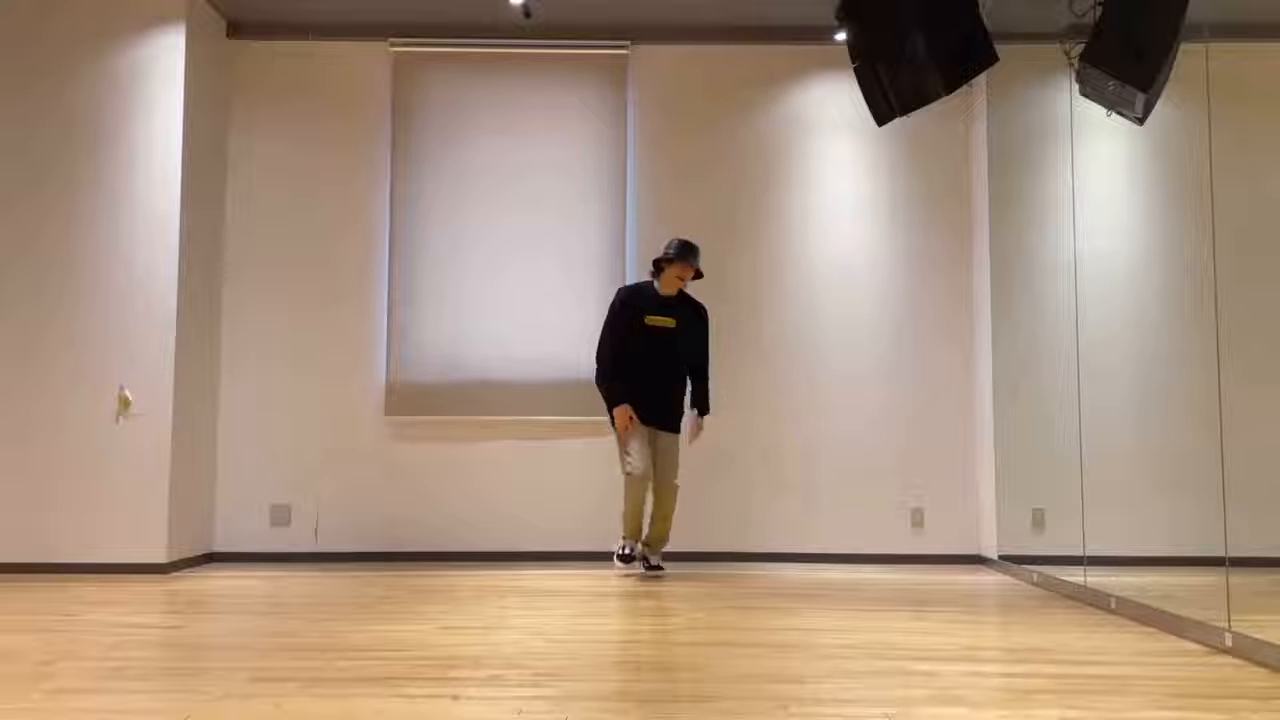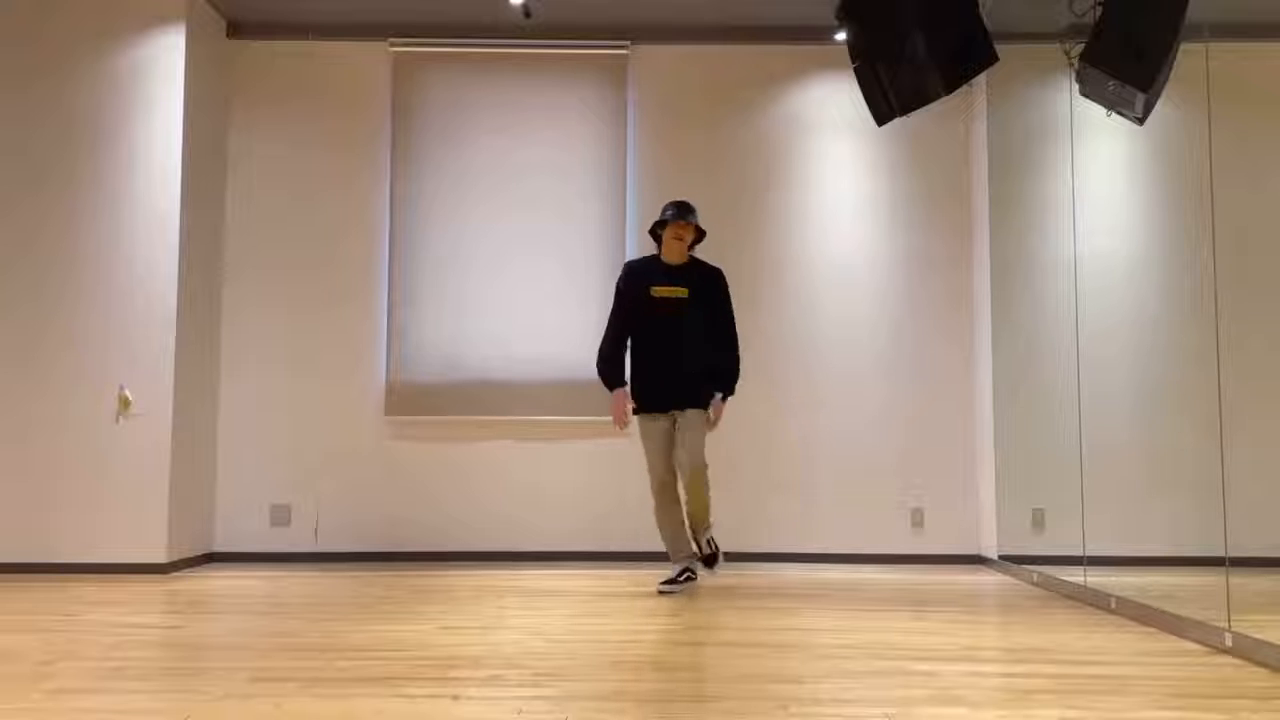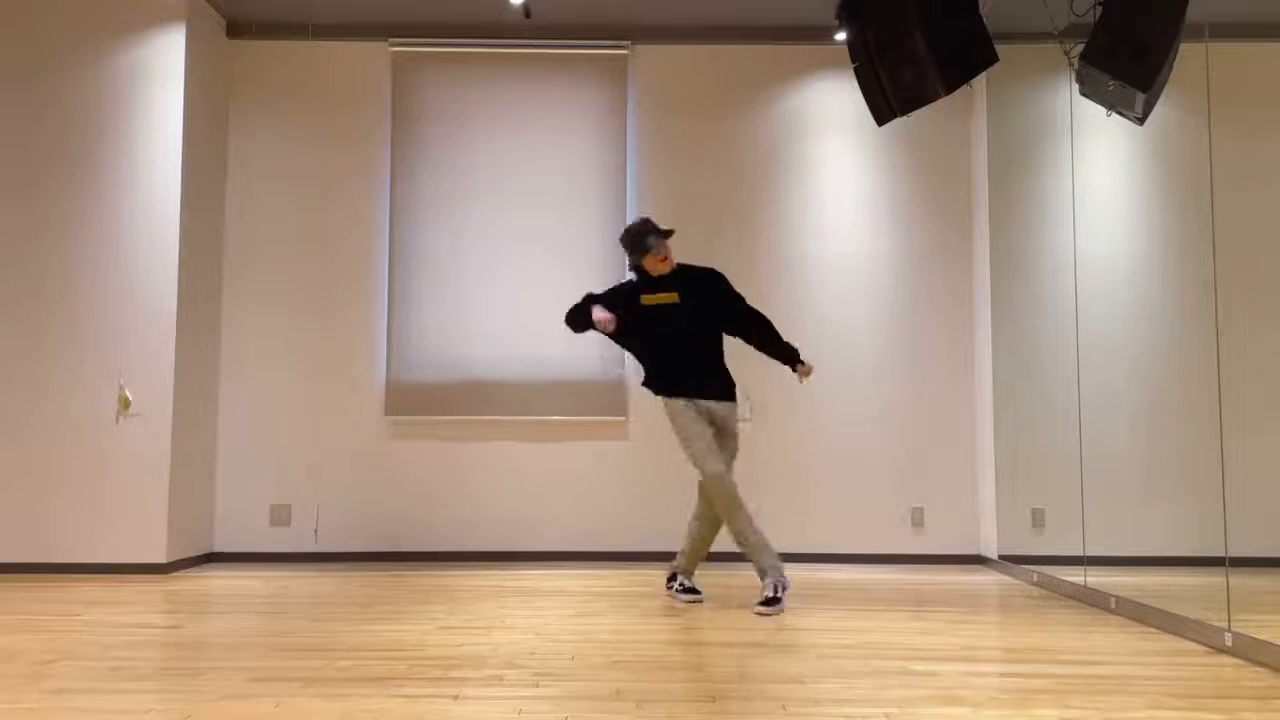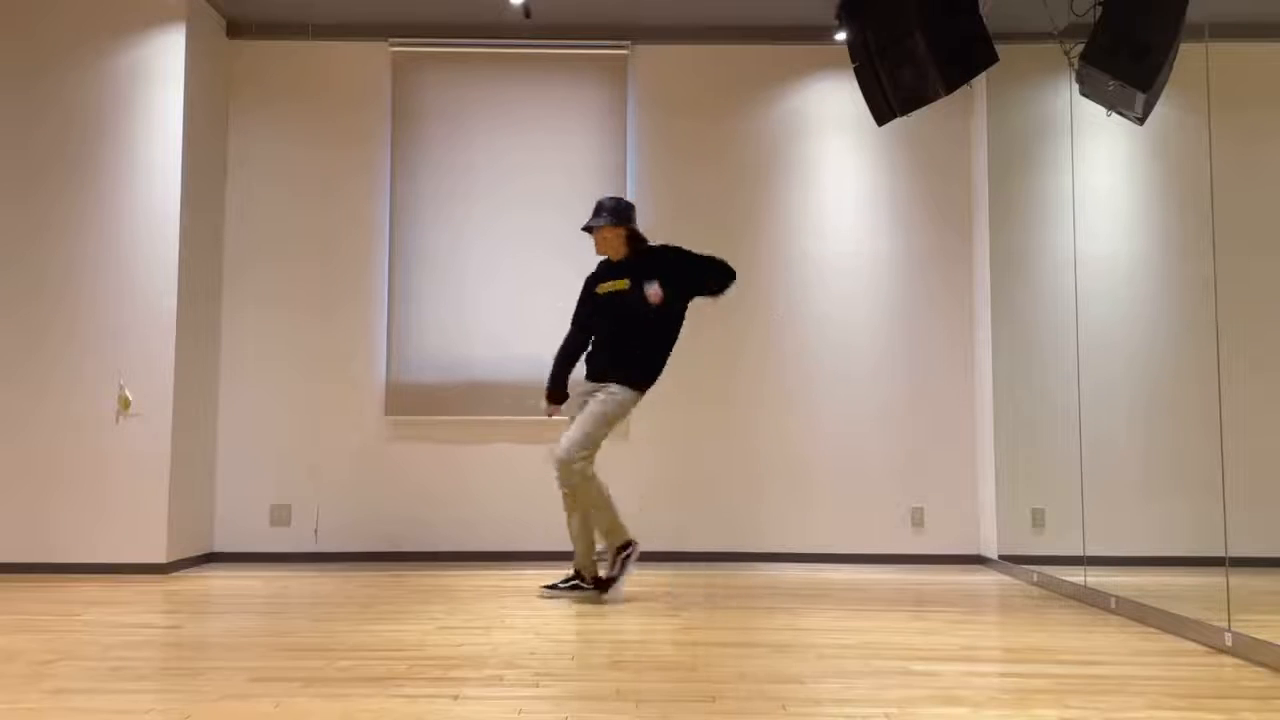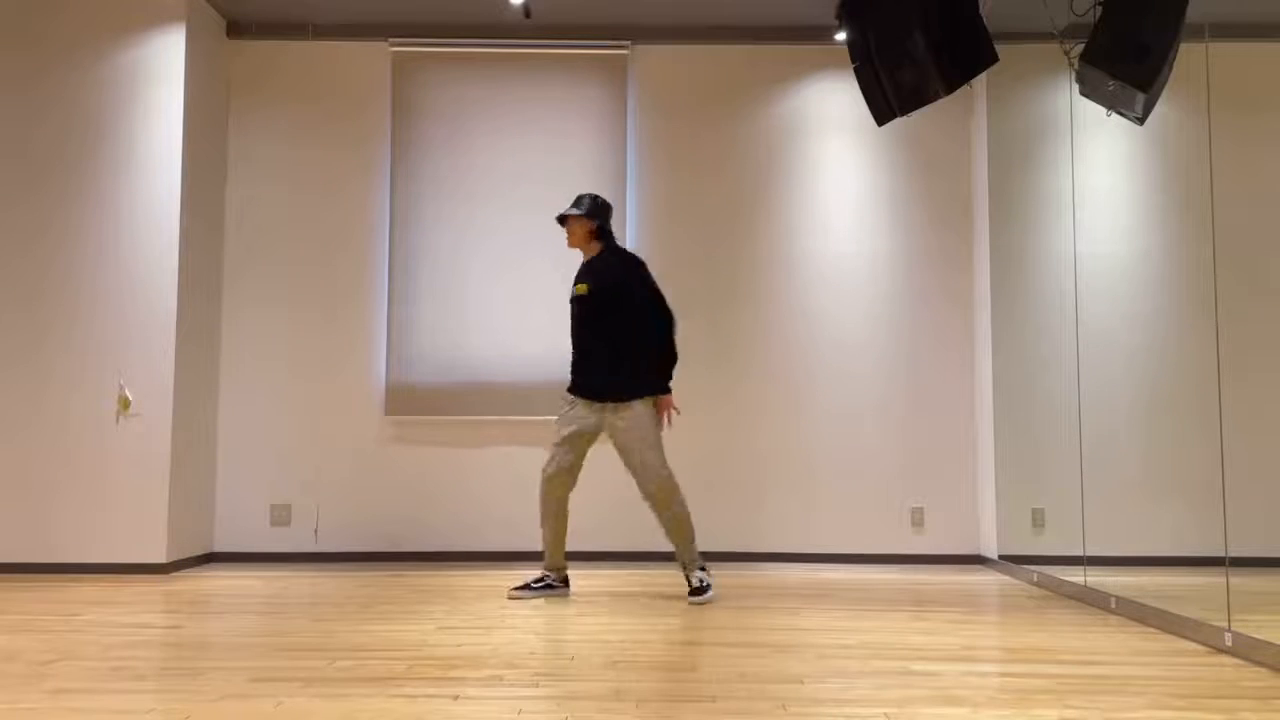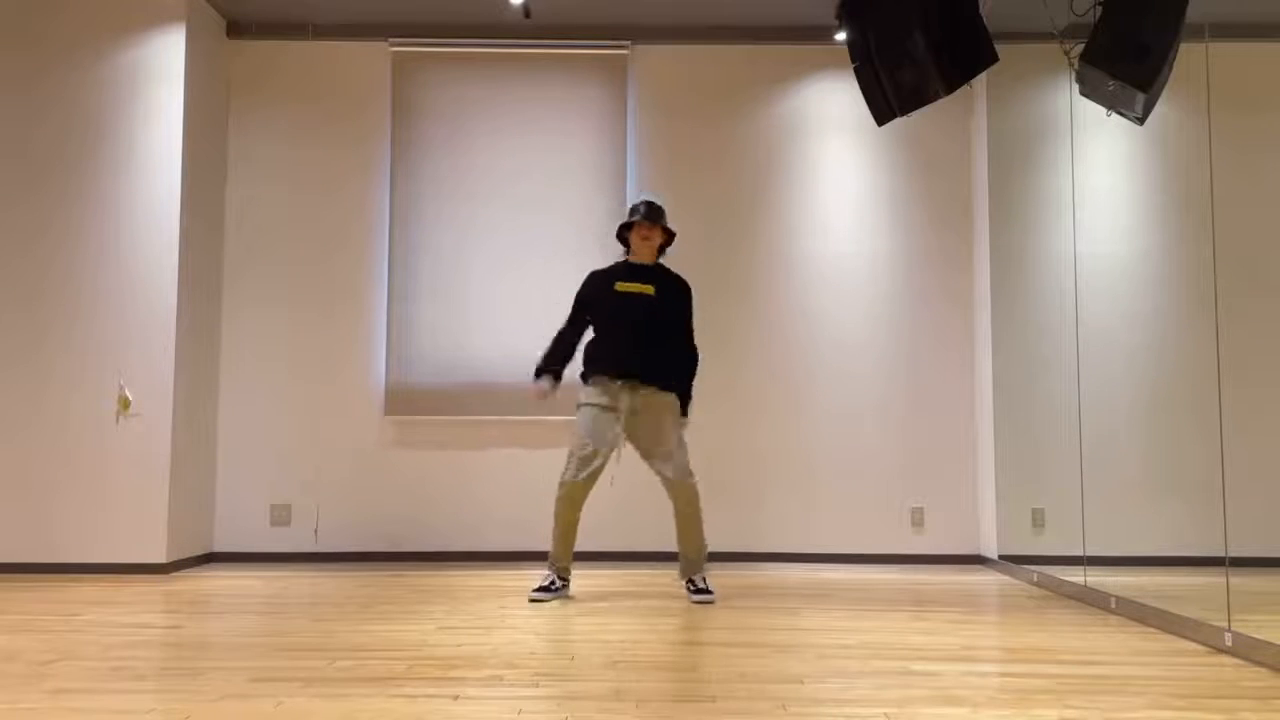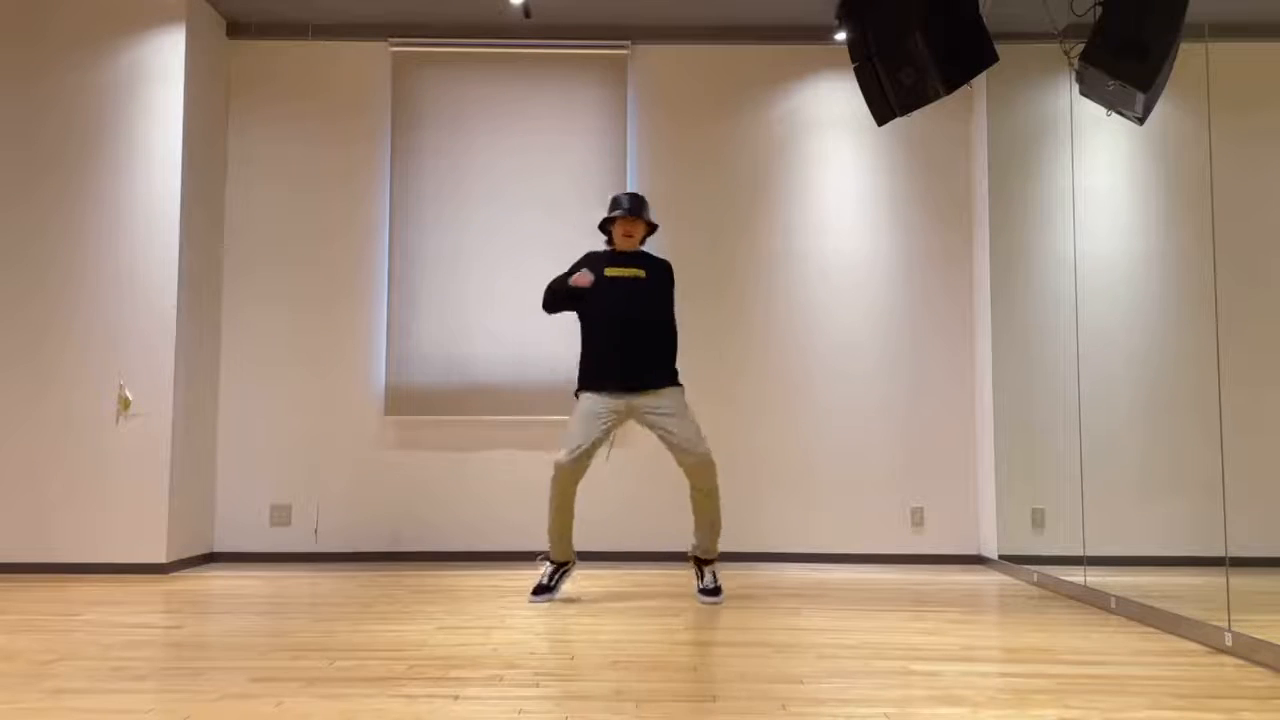
dt=0.7s
person 1, frame 1
left shoulder: (694, 313)
right shoulder: (629, 298)
left elbow: (698, 369)
right elbow: (607, 356)
left wrist: (700, 412)
right wrist: (616, 401)
left hip: (668, 413)
right hip: (630, 407)
left knee: (666, 486)
right knee: (638, 471)
left ankle: (652, 550)
right ankle: (630, 540)
person 1, frame 2
left shoulder: (711, 279)
right shoulder: (635, 274)
left elbow: (725, 339)
right elbow: (616, 334)
left wrist: (723, 393)
right wrist: (616, 386)
left hip: (694, 393)
right hip: (649, 394)
left knee: (692, 468)
right knee: (661, 480)
left ankle: (701, 532)
right ankle: (684, 564)
person 1, frame 3
left shoulder: (706, 281)
right shoulder: (628, 295)
left elbow: (748, 323)
right elbow: (574, 317)
left wrist: (791, 359)
right wrist: (593, 312)
left hip: (720, 398)
right hip: (679, 398)
left knee: (714, 491)
right knee: (715, 475)
left ankle: (681, 573)
right ankle: (771, 574)
person 1, frame 4
left shoulder: (658, 262)
right shoulder: (597, 280)
left elbow: (720, 275)
right elbow: (576, 339)
left wrist: (671, 289)
right wrist: (554, 391)
left hip: (625, 383)
right hip: (597, 384)
left knee: (569, 455)
right knee: (576, 466)
left ankle: (620, 544)
right ankle: (585, 572)
person 1, frame 5
left shoulder: (623, 266)
right shoulder: (587, 272)
left elbow: (658, 322)
left wrist: (660, 386)
left hip: (629, 398)
right hip: (584, 396)
left knee: (656, 479)
right knee: (554, 477)
left ankle: (694, 568)
right ankle: (554, 573)
person 1, frame 6
left shoulder: (676, 286)
right shoulder: (602, 280)
left elbow: (683, 348)
right elbow: (573, 330)
left wrist: (682, 404)
right wrist: (548, 371)
left hip: (655, 395)
right hip: (600, 392)
left knee: (681, 484)
right knee: (574, 483)
left ankle: (694, 573)
right ankle: (558, 573)
person 1, frame 7
left shoulder: (659, 271)
right shoulder: (591, 263)
right elbow: (551, 302)
left wrist: (672, 377)
right wrist: (568, 284)
left hip: (656, 389)
right hip: (599, 391)
left knee: (701, 463)
right knee: (566, 469)
left ankle: (705, 560)
right ankle: (559, 560)
